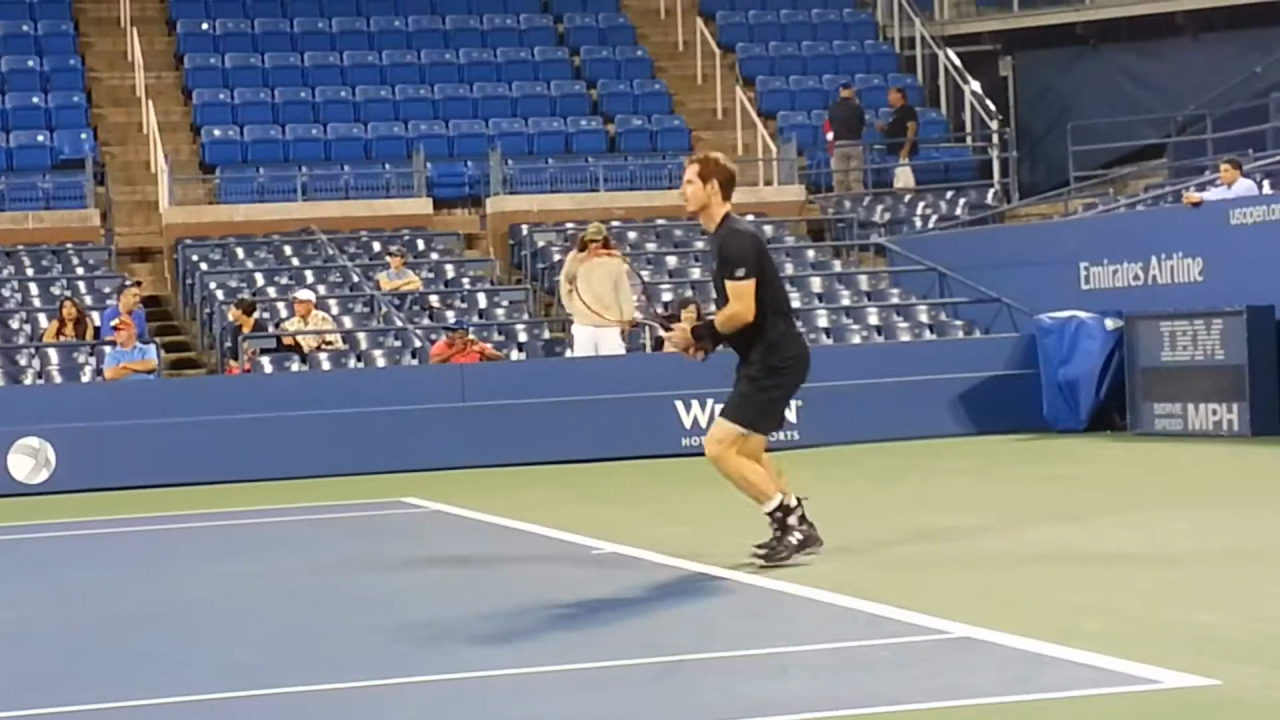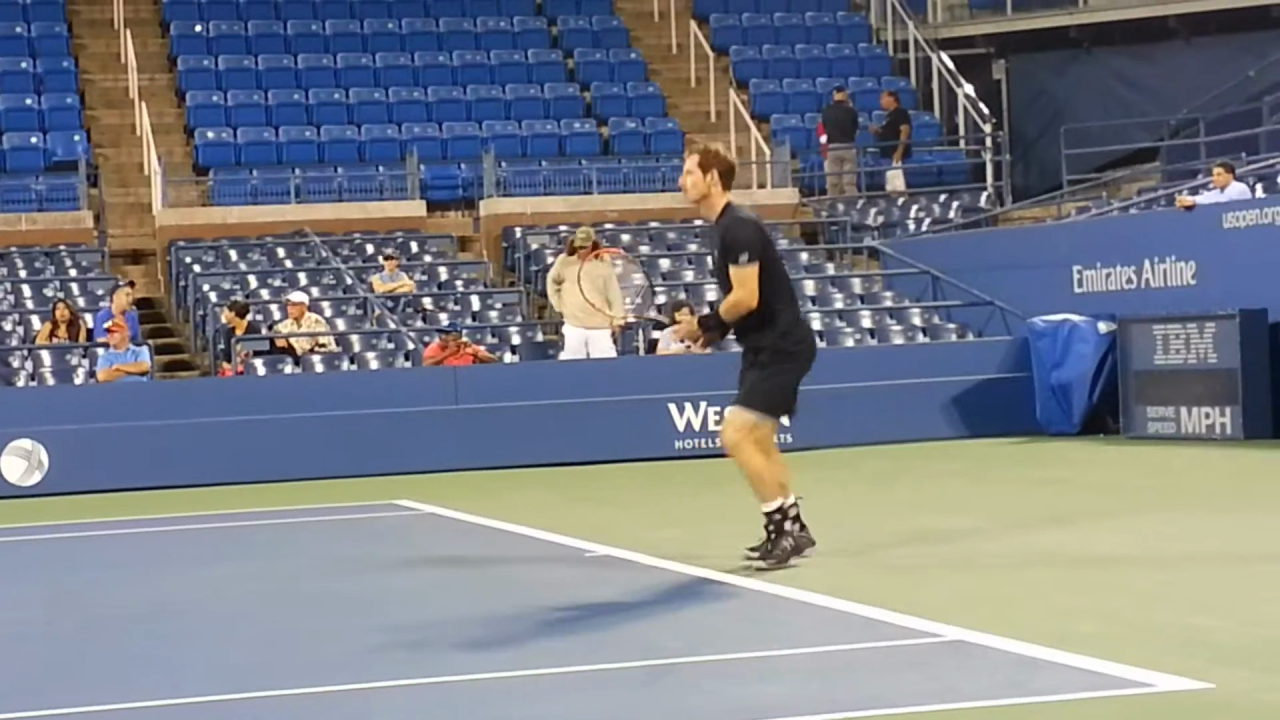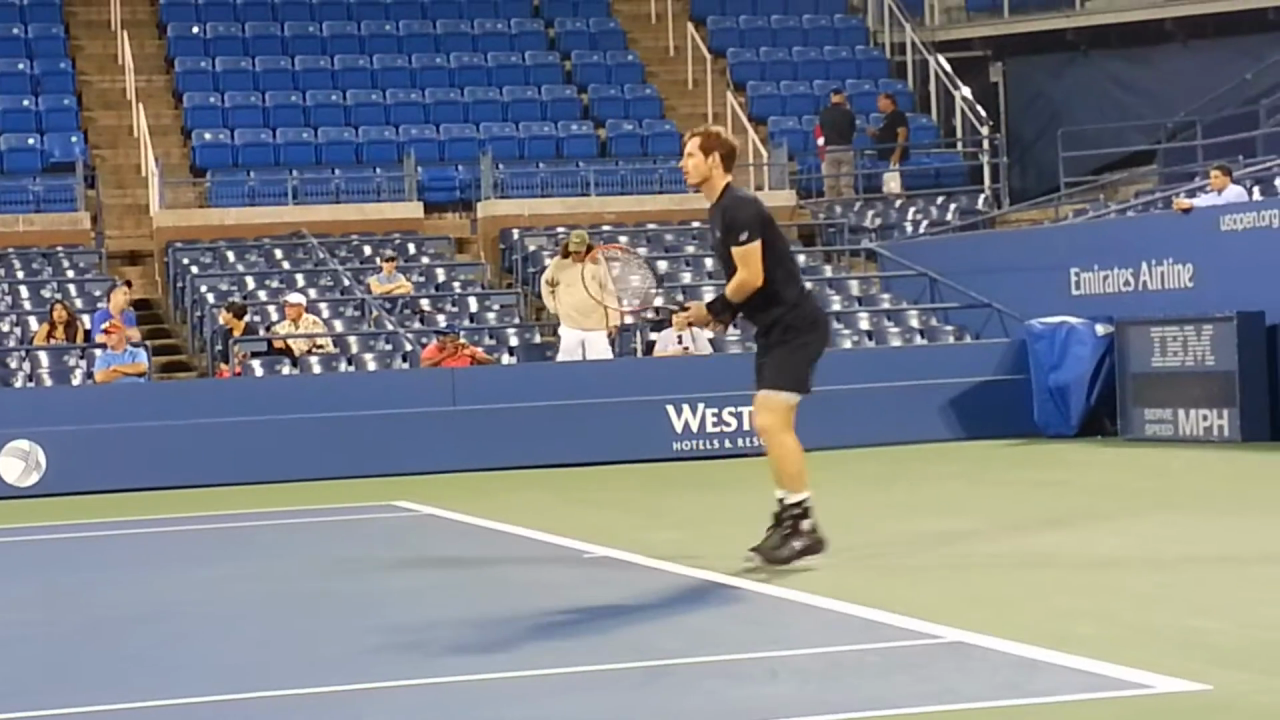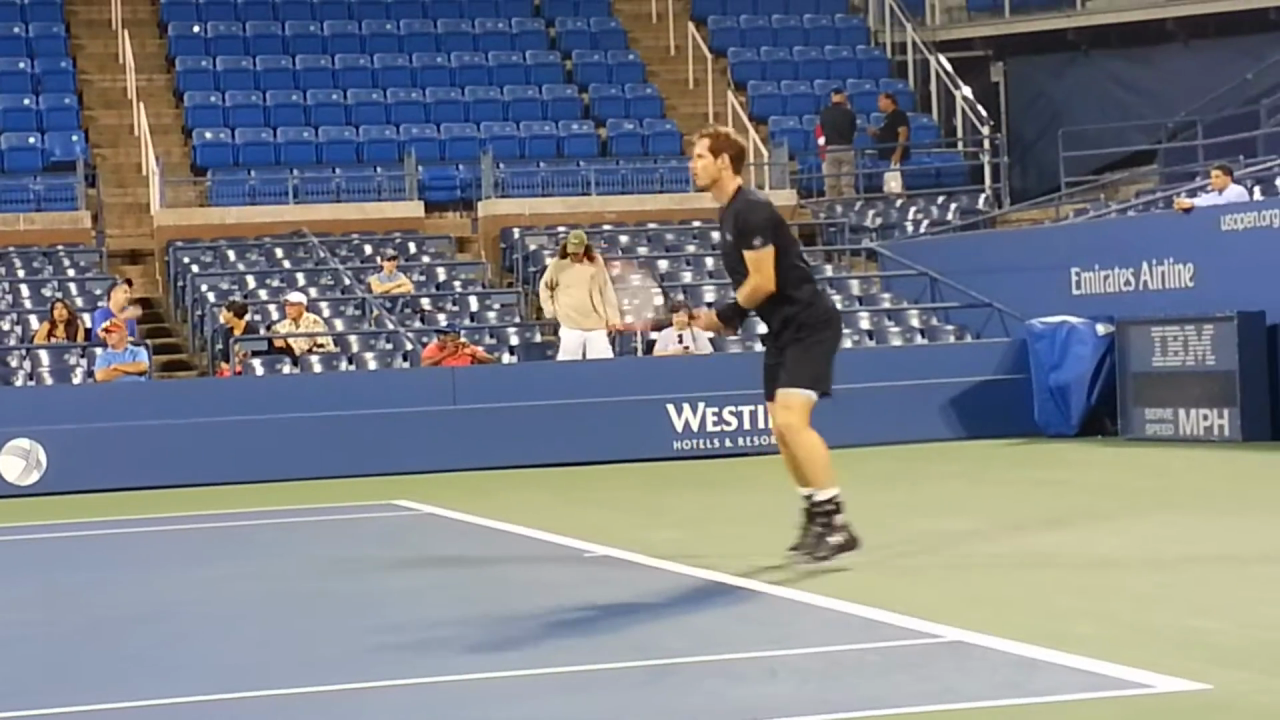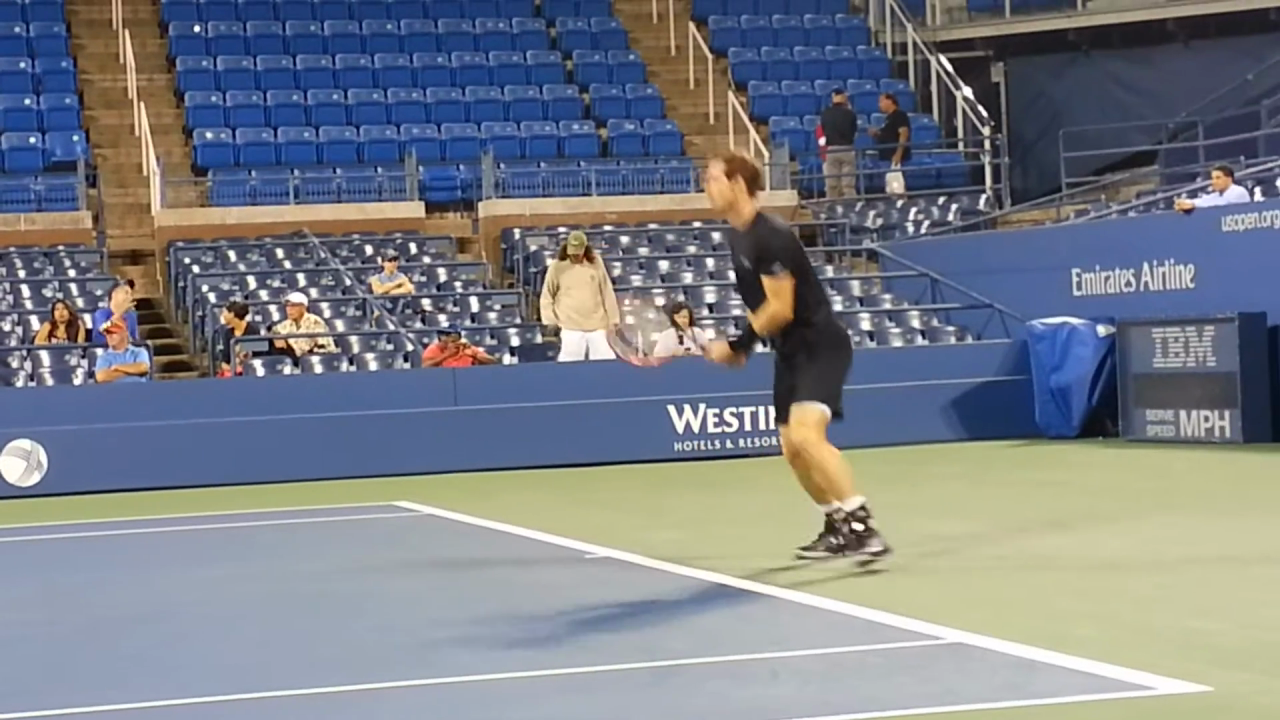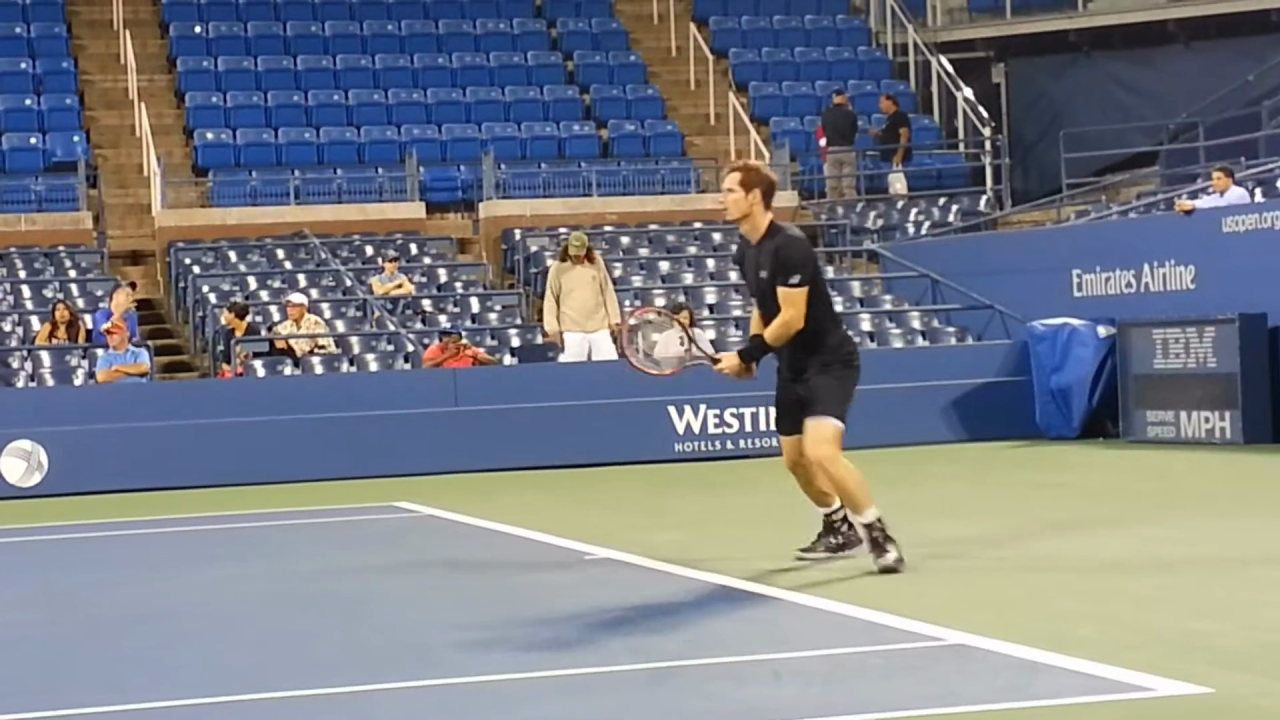
dt=0.1s
person 1, frame 1
left shoulder: (736, 238)
right shoulder: (723, 236)
left elbow: (743, 312)
left wrist: (699, 334)
right wrist: (706, 335)
left hip: (776, 359)
right hip: (763, 357)
left knee: (720, 448)
right knee: (745, 449)
left ankle: (791, 525)
right ankle: (793, 521)
person 1, frame 2
left shoulder: (737, 227)
right shoulder: (722, 226)
left elbow: (748, 298)
left wrist: (706, 324)
right wrist: (713, 328)
left hip: (782, 347)
right hip: (765, 347)
left knee: (738, 438)
right knee: (755, 441)
left ankle: (786, 527)
right ankle: (786, 527)
person 1, frame 3
left shoulder: (739, 207)
right shoulder: (722, 209)
left elbow: (752, 277)
left wrist: (713, 309)
right wrist: (721, 311)
left hip: (795, 324)
right hip: (776, 327)
left knee: (770, 421)
right knee: (772, 425)
left ankle: (800, 523)
right ankle: (793, 522)
person 1, frame 4
left shoulder: (752, 210)
right shoulder: (729, 212)
left elbow: (764, 282)
left wrist: (723, 314)
right wrist: (726, 315)
left hip: (810, 326)
right hip: (783, 329)
left knee: (790, 420)
right knee: (784, 429)
left ankle: (834, 518)
right ankle: (822, 517)
person 1, frame 5
left shoulder: (771, 236)
right shoulder: (738, 238)
left elbow: (782, 310)
left wrist: (739, 344)
right wrist: (739, 344)
left hip: (821, 347)
right hip: (793, 350)
left knee: (806, 435)
right knee: (793, 447)
left ankle: (863, 528)
right ankle: (837, 529)
person 1, frame 6
left shoulder: (789, 247)
right shoulder: (746, 250)
left elbow: (792, 321)
left wrist: (747, 355)
right wrist: (748, 355)
left hip: (830, 362)
right hip: (793, 367)
left knee: (820, 449)
right knee: (794, 458)
left ankle: (880, 537)
right ankle: (840, 525)
